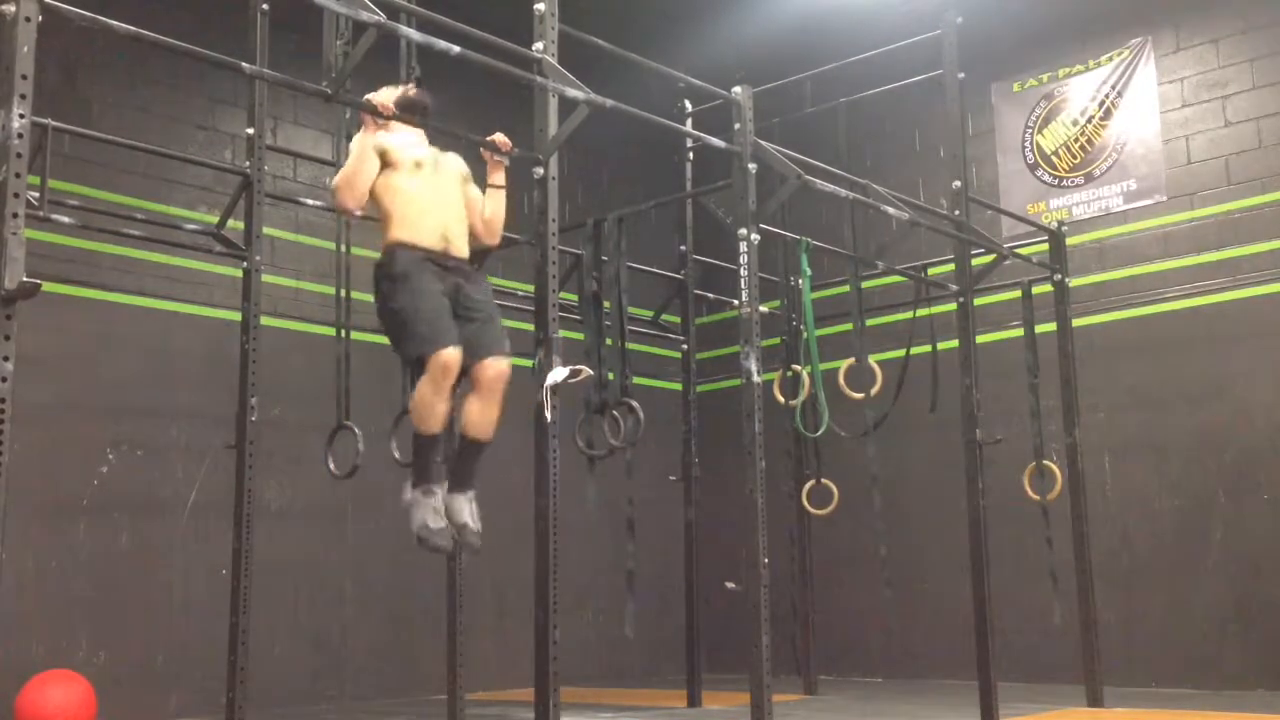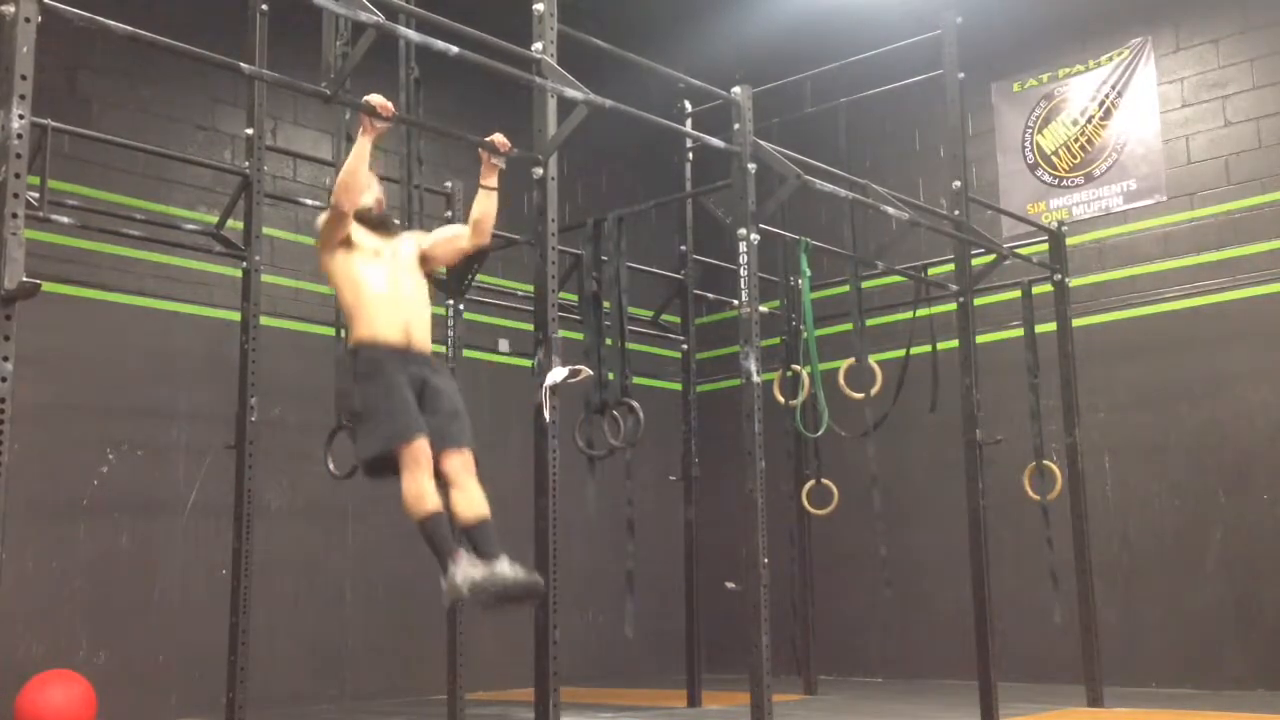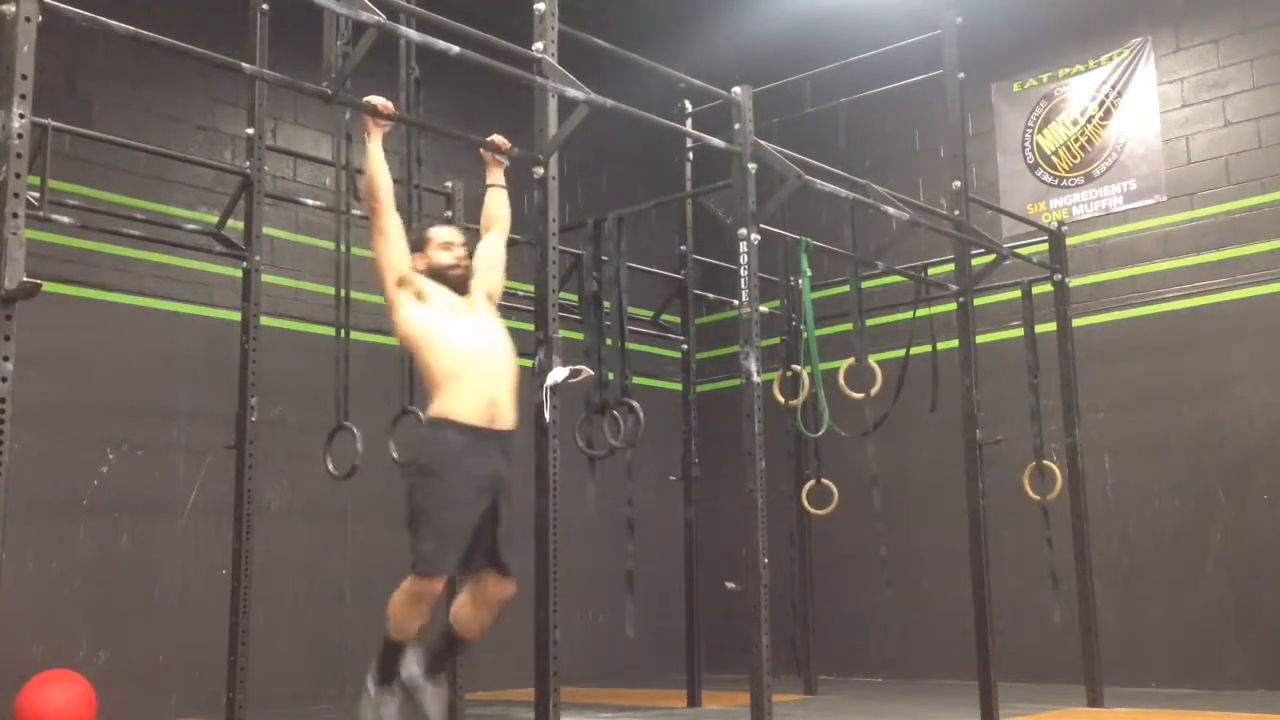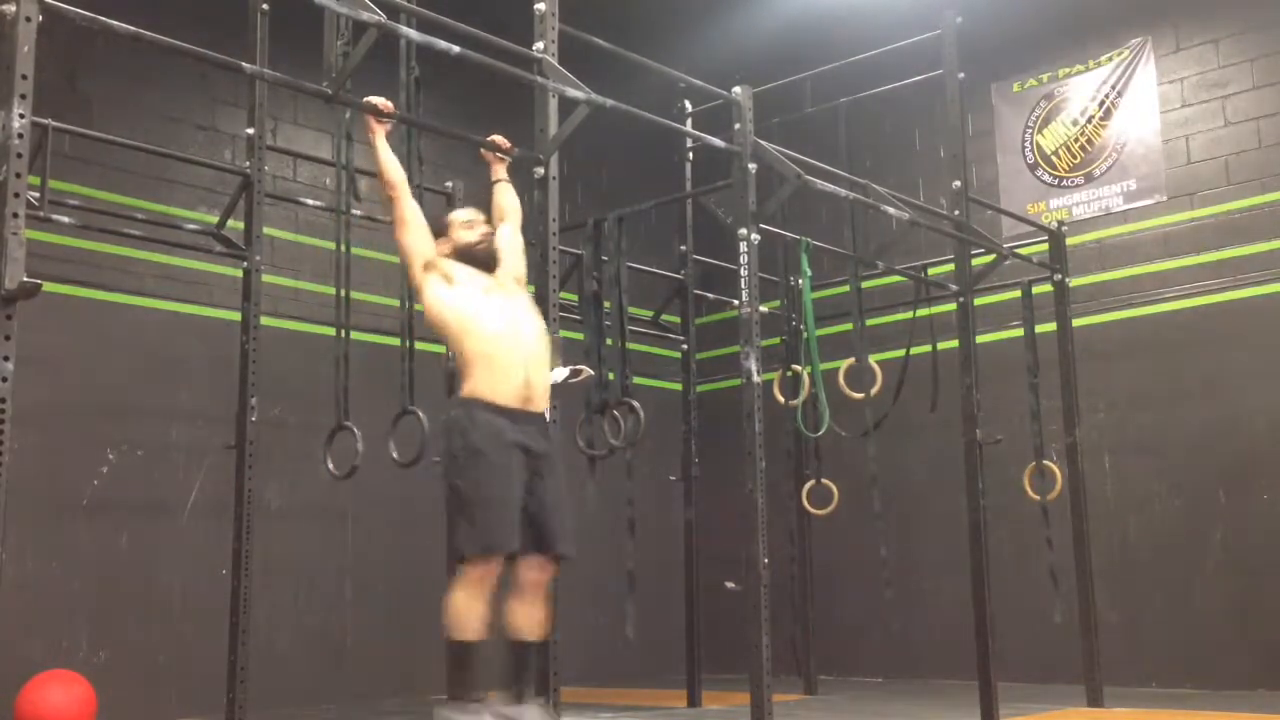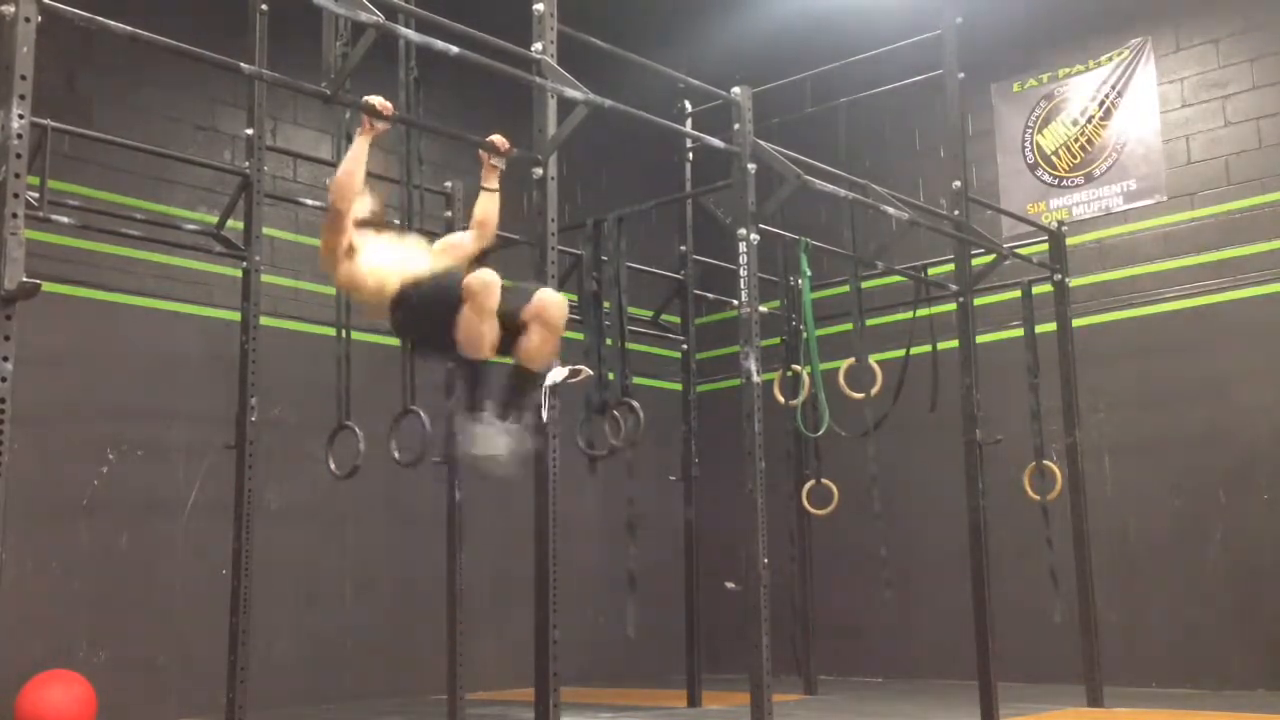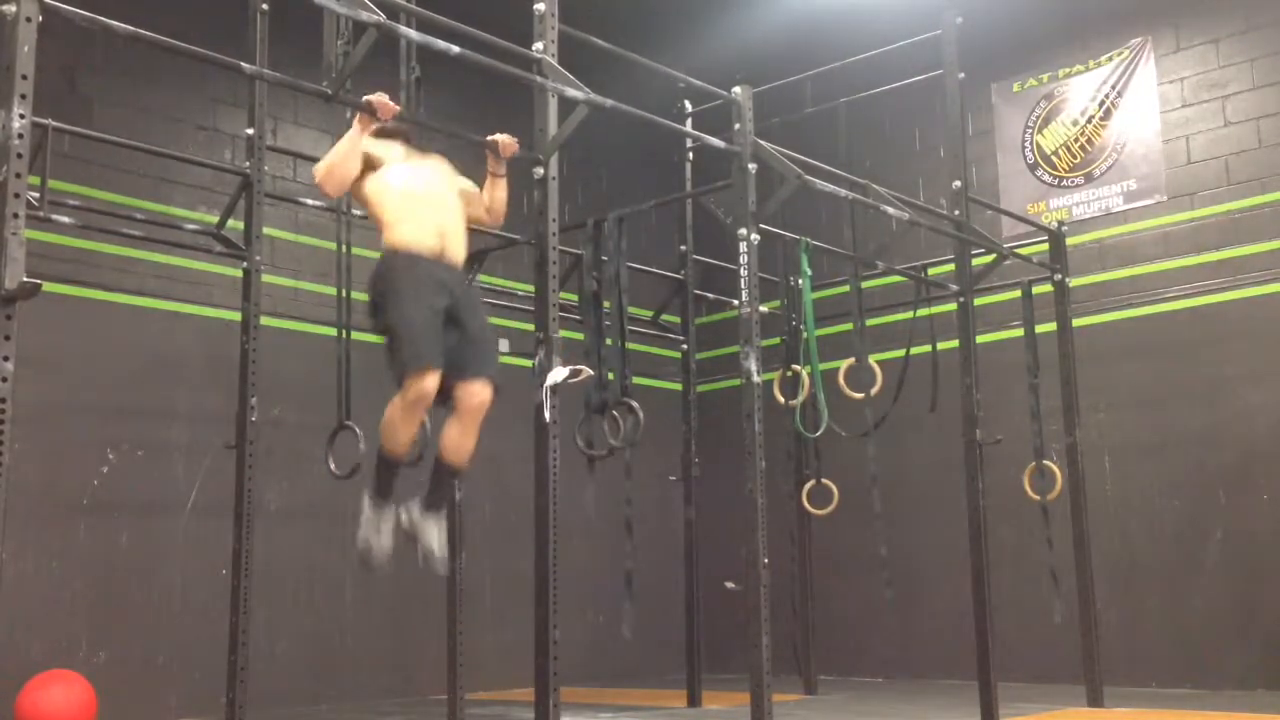
dt=0.4s
person 1, frame 1
left shoulder: (453, 163)
right shoulder: (379, 144)
left elbow: (489, 233)
right elbow: (347, 199)
left wrist: (496, 172)
right wrist: (370, 127)
left hip: (462, 274)
right hip: (409, 269)
left knee: (494, 371)
right knee: (444, 360)
left ankle: (460, 487)
right ankle: (424, 484)
person 1, frame 2
left shoulder: (413, 245)
right shoulder: (338, 237)
left elbow: (478, 234)
right elbow: (341, 202)
left wrist: (489, 173)
right wrist: (367, 134)
left hip: (426, 366)
right hip: (377, 361)
left knee: (460, 463)
right knee: (416, 456)
left ankle: (493, 563)
right ankle: (456, 566)
person 1, frame 3
left shoulder: (481, 297)
right shoulder: (411, 294)
left elbow: (495, 230)
right elbow: (382, 211)
left wrist: (495, 172)
right wrist: (375, 138)
left hip: (499, 451)
right hip: (447, 447)
left knee: (495, 586)
right knee: (428, 580)
left ankle: (427, 667)
person 1, frame 4
left shoulder: (511, 278)
right shoulder: (438, 274)
left elbow: (511, 219)
right elbow: (401, 198)
left wrist: (499, 170)
right wrist: (379, 138)
left hip: (534, 431)
right hip: (483, 427)
left knee: (537, 572)
right knee: (482, 567)
person 1, frame 5
left shoulder: (418, 247)
right shoulder: (345, 250)
left elbow: (482, 234)
right elbow: (340, 204)
left wrist: (490, 174)
right wrist: (365, 135)
right hip: (414, 306)
left knee: (551, 306)
right knee: (483, 283)
left ankle: (506, 420)
right ankle: (476, 414)
person 1, frame 6
left shoulder: (440, 168)
right shoulder: (368, 154)
left elbow: (493, 214)
right elbow: (328, 182)
left wrist: (498, 168)
right wrist: (360, 126)
left hip: (457, 282)
right hip: (407, 275)
left knee: (475, 397)
right knee: (420, 387)
left ankle: (430, 509)
right ankle: (379, 498)
